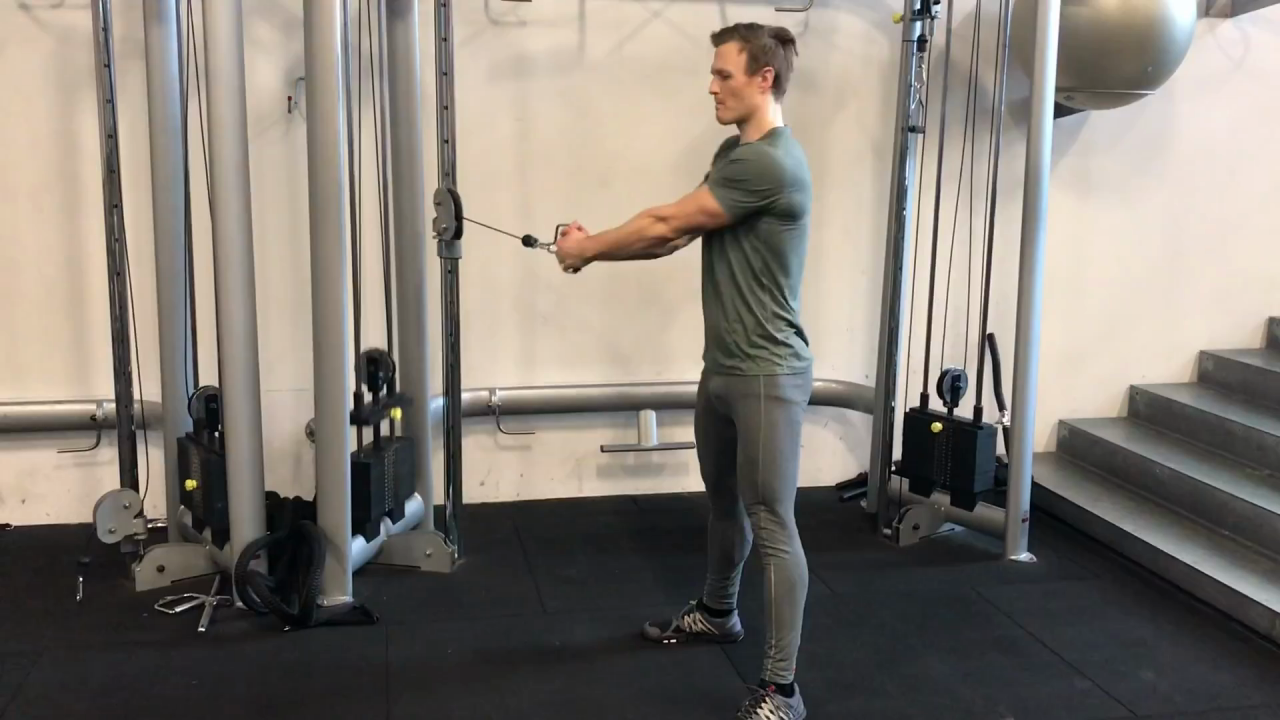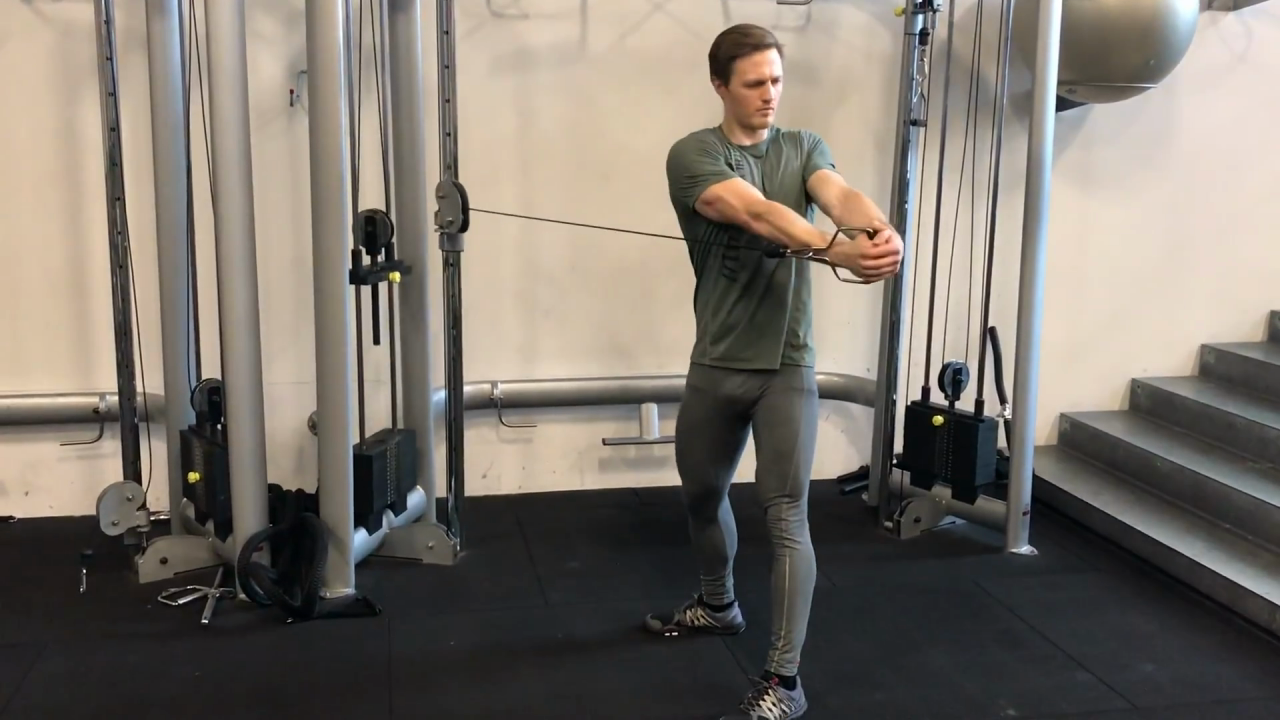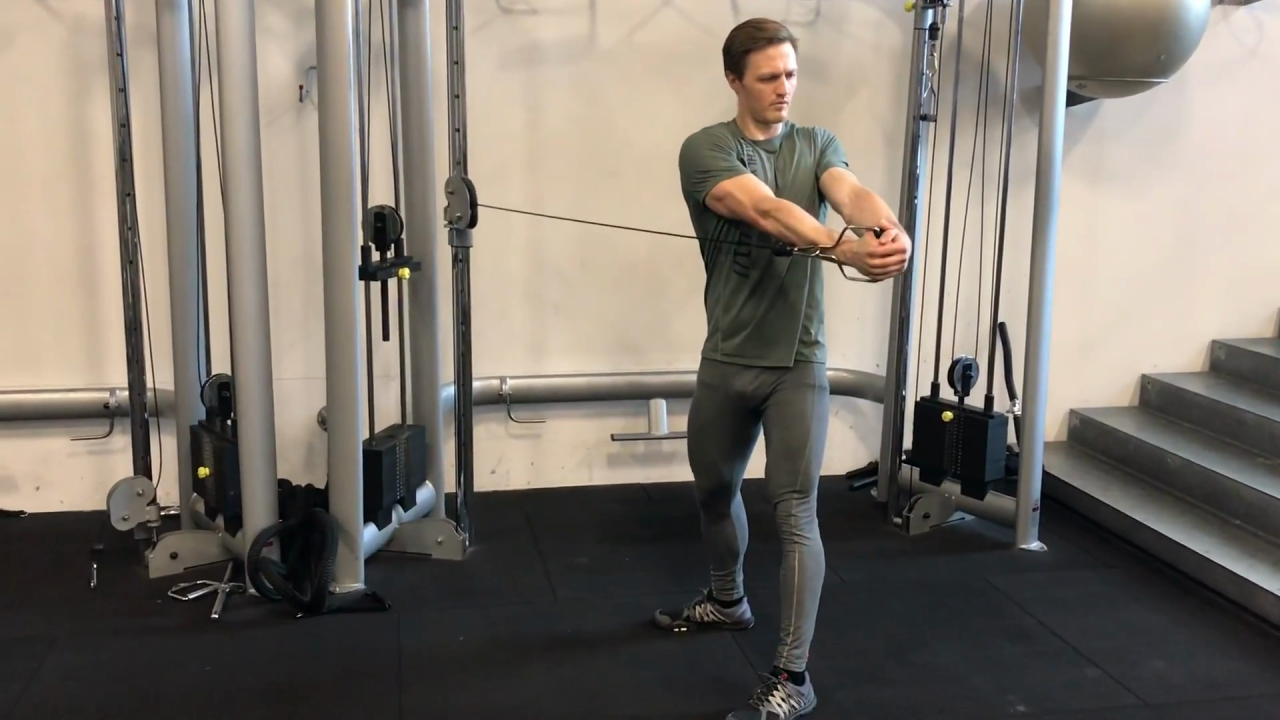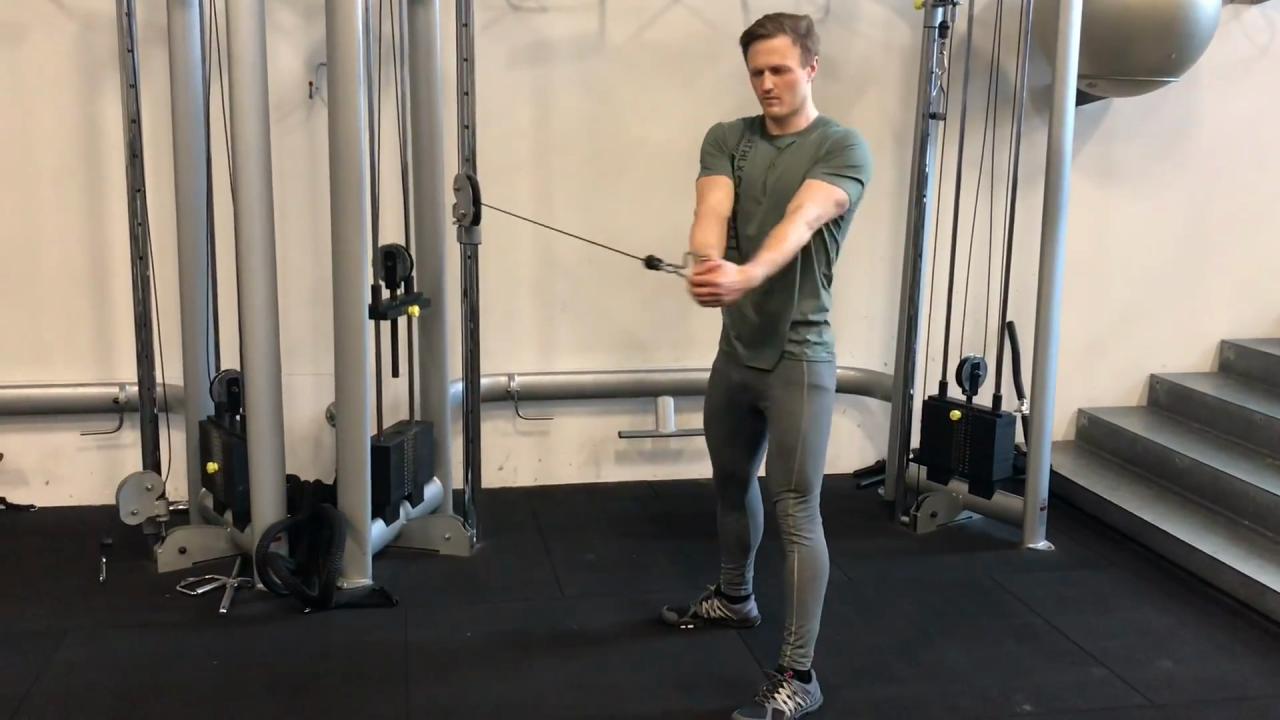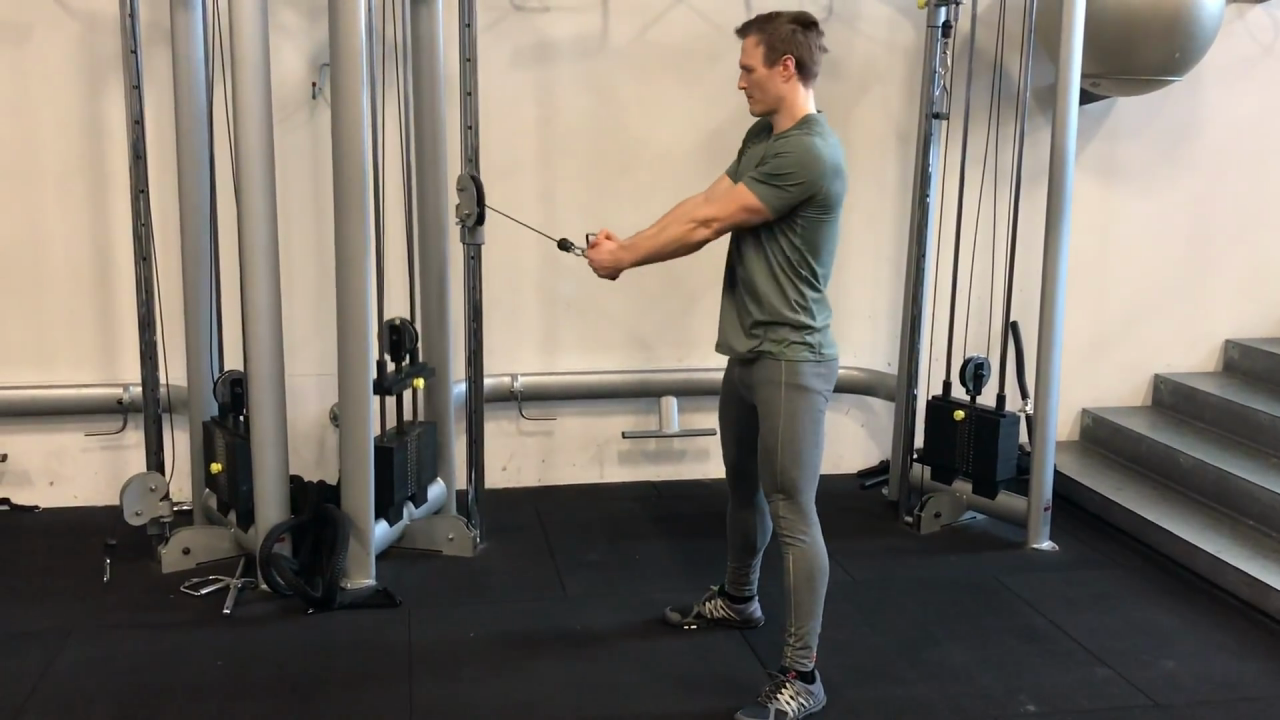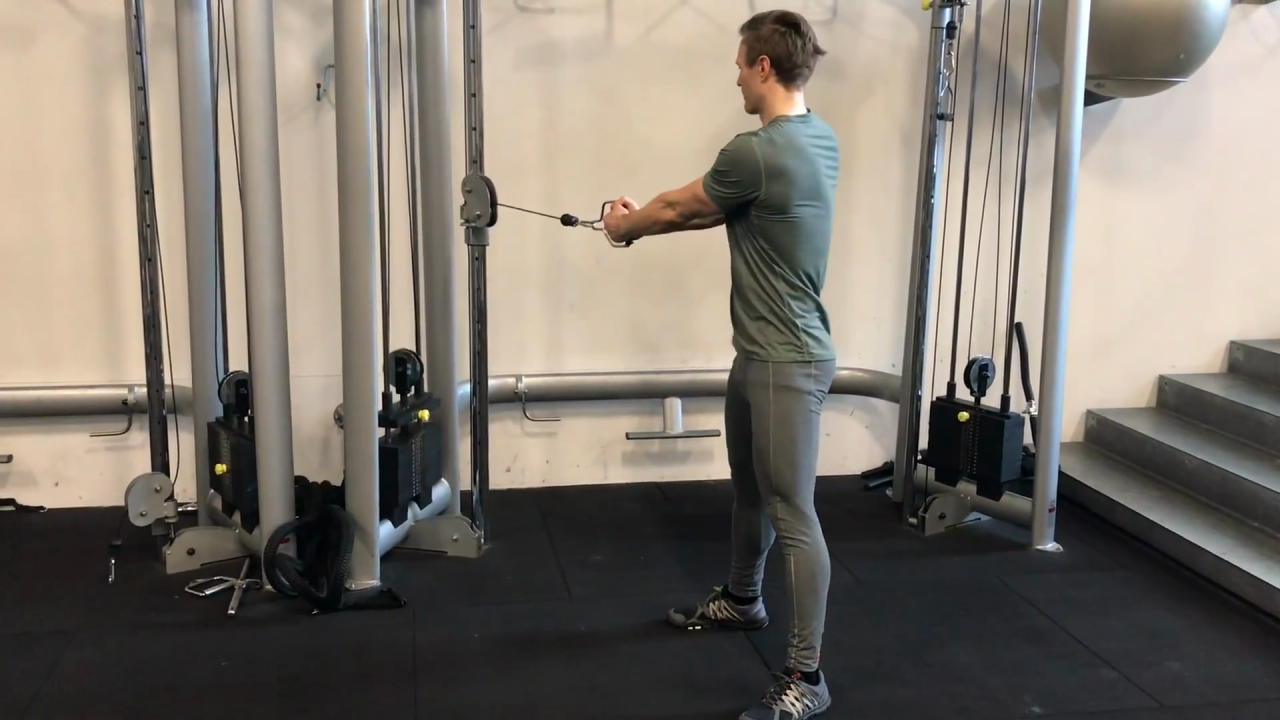
dt=0.7s
person 1, frame 1
left shoulder: (771, 163)
right shoulder: (735, 153)
left elbow: (669, 226)
right elbow: (672, 231)
left wrist: (589, 246)
right wrist: (598, 241)
left hip: (766, 374)
right hip: (721, 369)
left knee: (771, 523)
right knee: (725, 500)
right ankle: (718, 611)
person 1, frame 2
left shoulder: (804, 148)
right shoulder: (693, 156)
left elbow: (840, 195)
right elbow: (759, 215)
left wrist: (880, 232)
right wrist: (837, 251)
left hip: (787, 366)
right hip: (717, 365)
left knee: (785, 517)
right knee: (702, 496)
right ankle: (717, 604)
person 1, frame 3
left shoulder: (818, 145)
right shoulder: (706, 149)
left elbow: (853, 194)
right elbow: (768, 212)
left wrist: (890, 232)
right wrist: (847, 249)
left hip: (797, 359)
right hip: (727, 359)
left knee: (794, 512)
right knee: (714, 490)
right ankle: (727, 600)
person 1, frame 4
left shoulder: (843, 148)
right shoulder: (725, 139)
left elbow: (799, 223)
right elbow: (712, 213)
left wrist: (748, 275)
right wrist: (709, 264)
left hip: (798, 357)
right hip: (735, 350)
left knee: (795, 512)
right knee: (731, 483)
right ankle: (733, 597)
person 1, frame 5
left shoulder: (807, 153)
right shoulder: (763, 138)
left elbow: (707, 226)
right elbow: (701, 202)
left wrist: (623, 257)
right wrist: (627, 243)
left hip: (791, 361)
right hip: (749, 352)
left knee: (792, 514)
right knee: (743, 488)
right ankle: (737, 598)
person 1, frame 6
left shoulder: (756, 151)
right shoulder: (814, 137)
left elbow: (680, 206)
left wrist: (624, 223)
right wrist: (641, 217)
left hip: (785, 363)
right hip: (761, 353)
left knee: (792, 514)
right knee: (749, 489)
right ankle: (741, 599)
